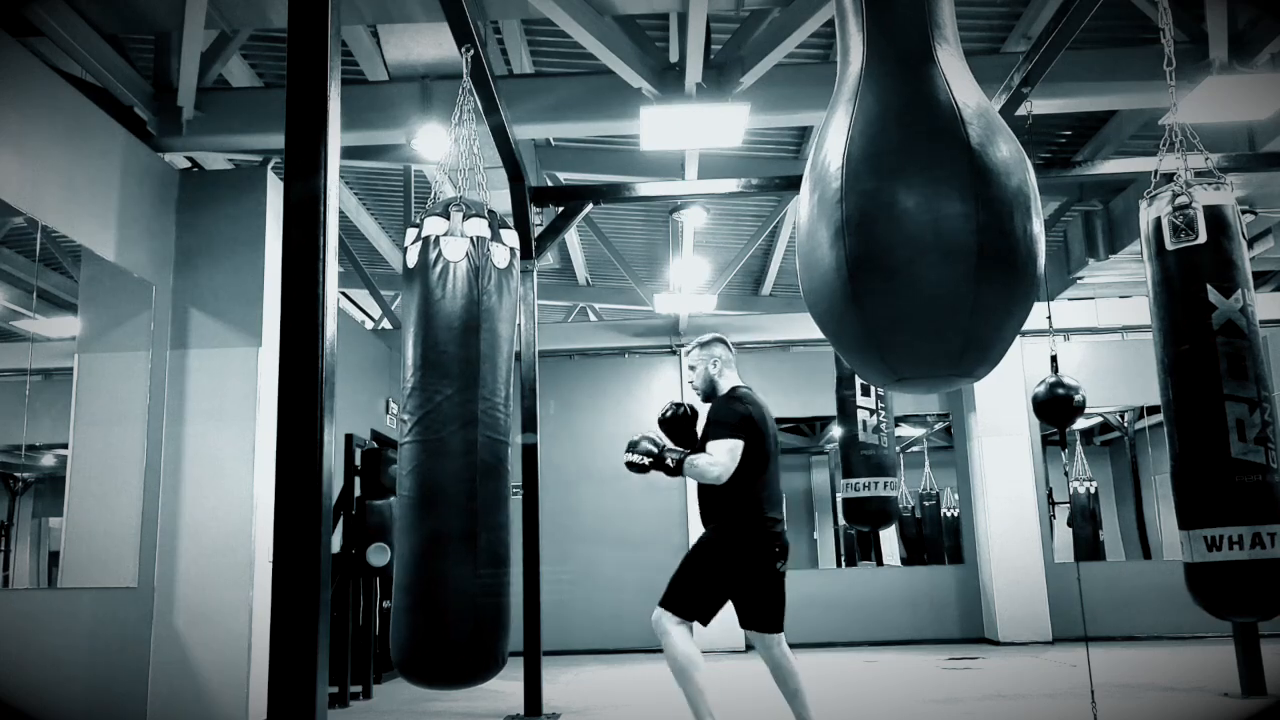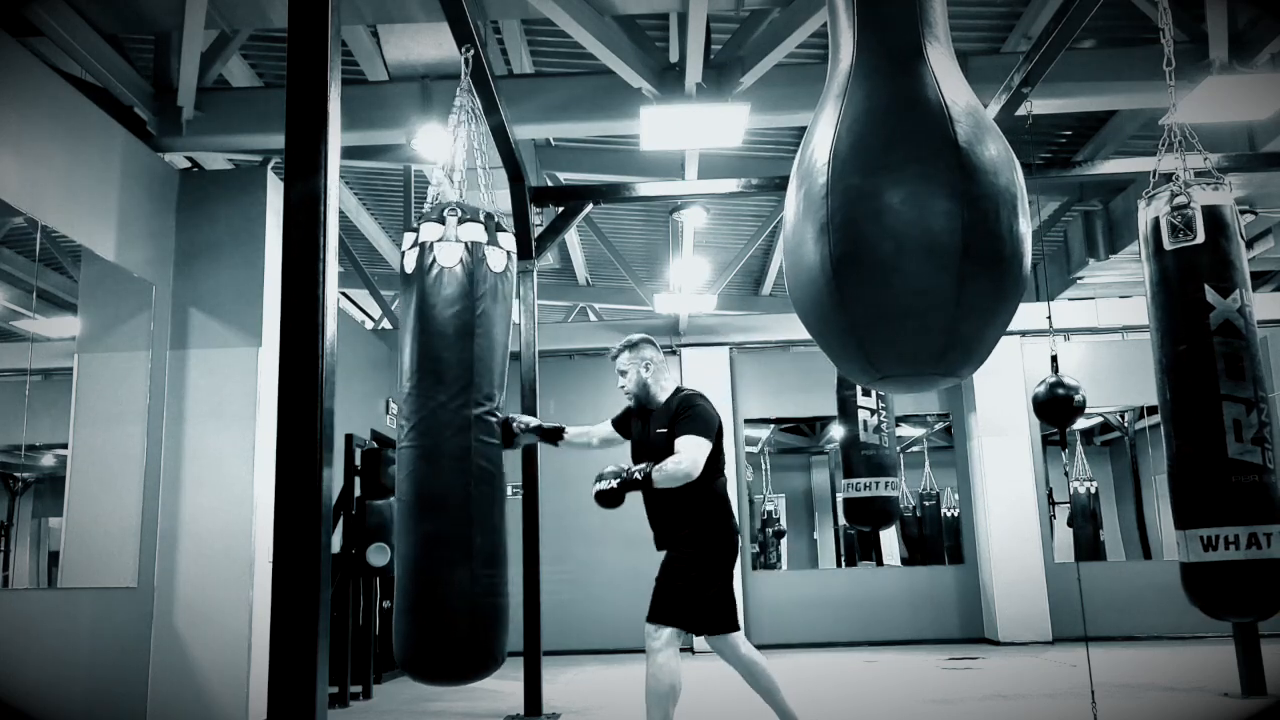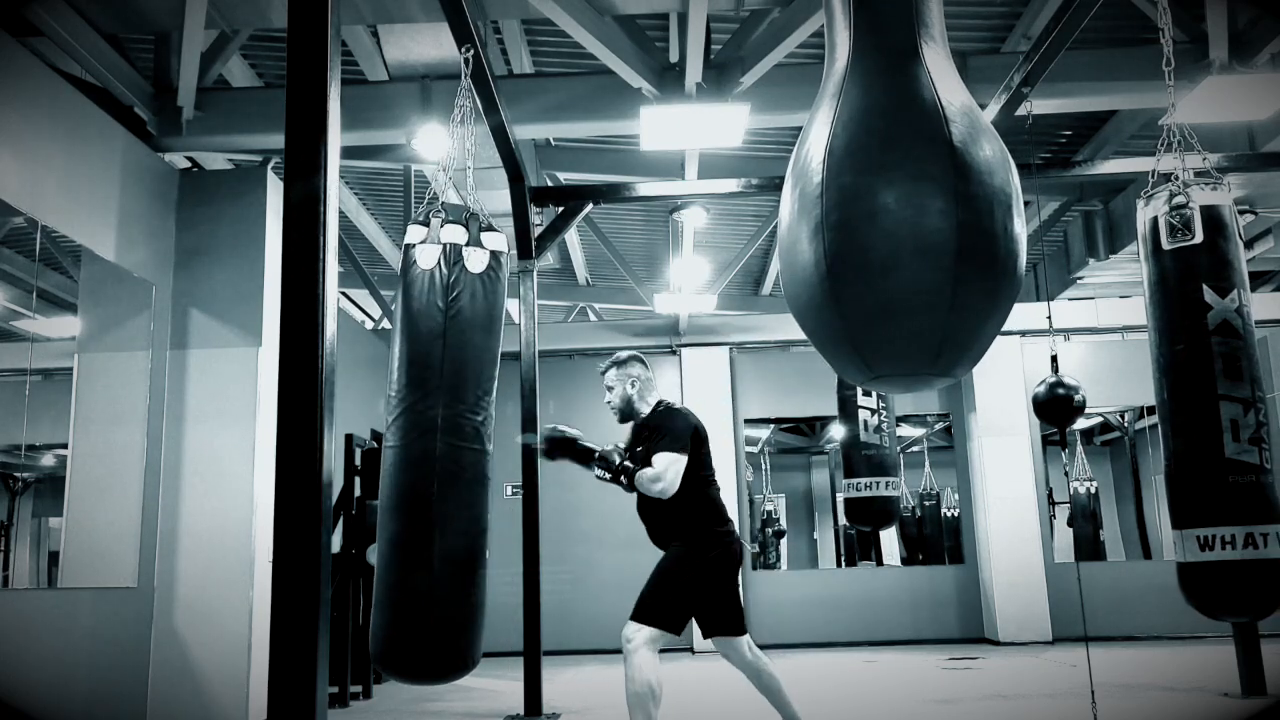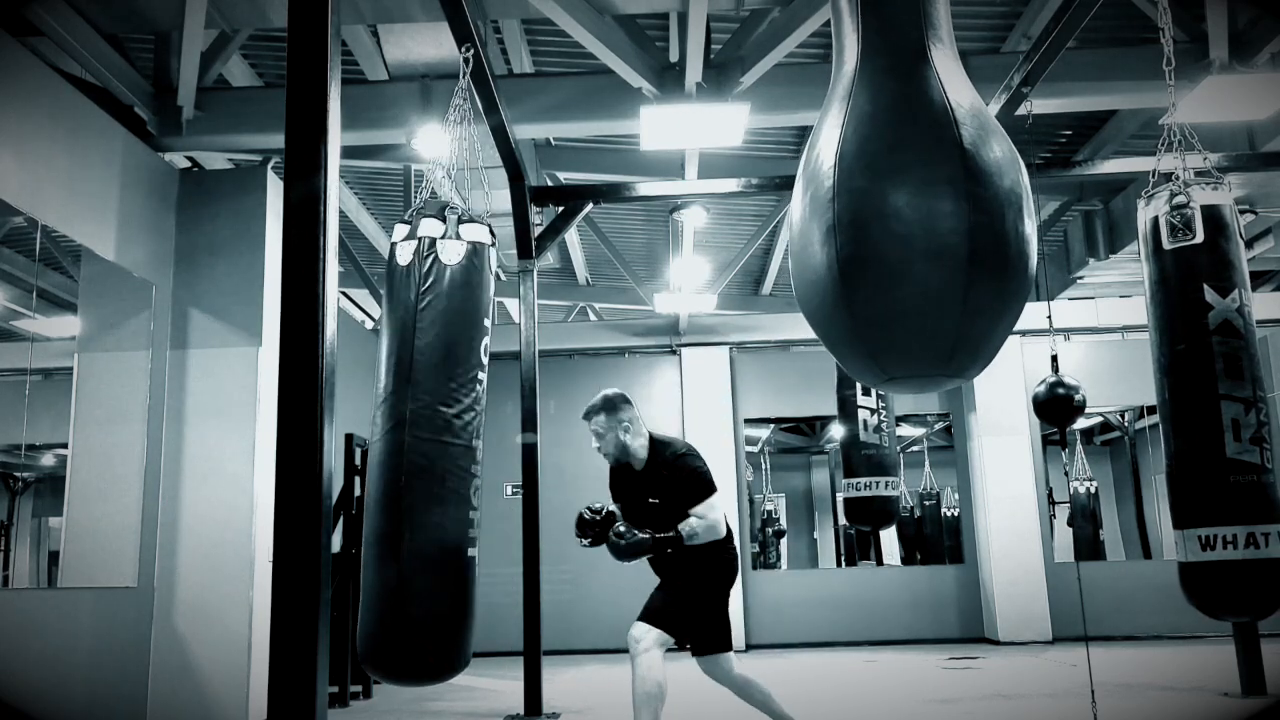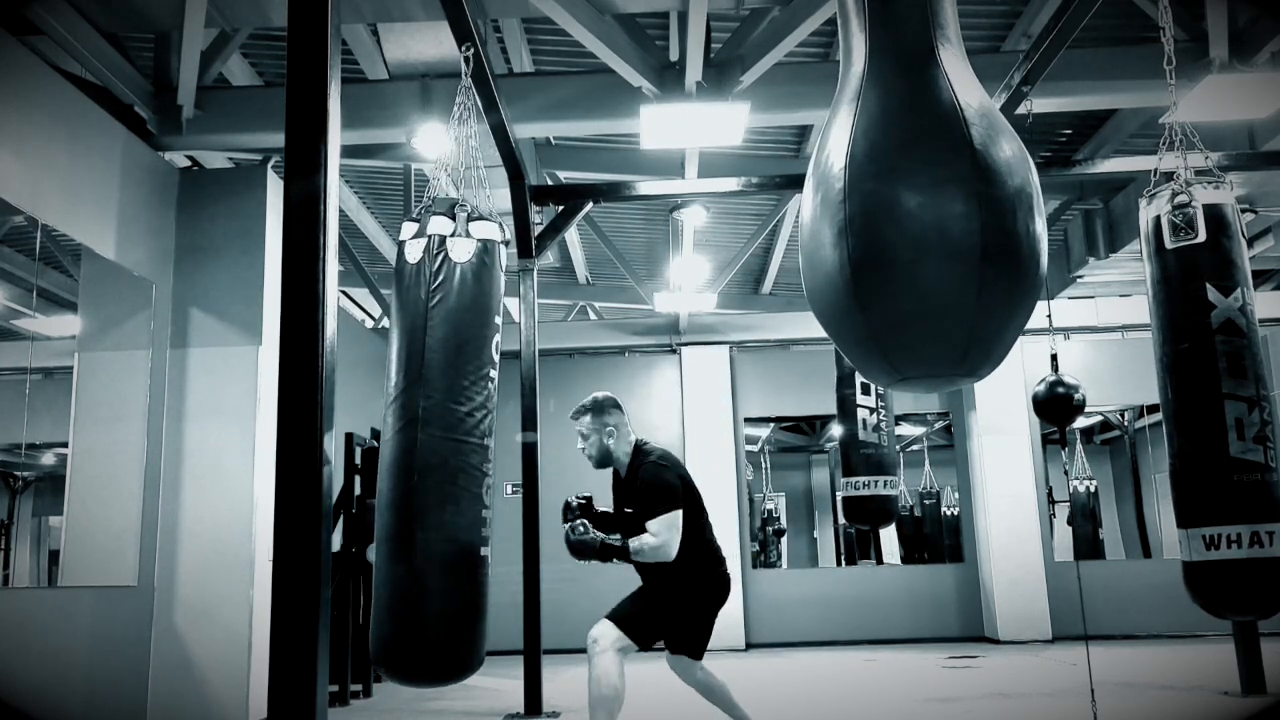
dt=0.5s
person 1, frame 1
left shoulder: (732, 405)
right shoulder: (746, 405)
left elbow: (717, 471)
left wrist: (666, 456)
right wrist: (686, 439)
left hip: (736, 538)
right hip: (765, 540)
left knee: (668, 621)
right knee: (768, 640)
person 1, frame 2
left shoulder: (692, 407)
right shoulder: (641, 413)
left elbow: (688, 465)
right elbow: (592, 436)
left wrist: (631, 478)
right wrist: (538, 430)
left hip: (700, 542)
right hip: (699, 542)
left knee: (661, 638)
right knee: (726, 641)
person 1, frame 3
left shoulder: (671, 419)
right shoulder: (646, 426)
left elbow: (663, 483)
right elbow: (626, 463)
left wrist: (621, 472)
left hip: (698, 549)
right hip: (716, 548)
left knee: (637, 639)
right knee: (736, 646)
person 1, frame 4
left shoulder: (677, 459)
right shoulder: (621, 467)
left elbow: (714, 524)
right elbow: (632, 519)
left wrist: (653, 541)
right wrist: (604, 527)
left hip: (704, 569)
right hip: (686, 570)
left knee: (645, 642)
right knee: (718, 665)
person 1, frame 5
left shoulder: (653, 469)
right shoulder: (628, 468)
left elbow: (663, 547)
right elbow: (638, 523)
left wrist: (600, 546)
right wrist: (595, 517)
left hip: (692, 582)
right hip: (695, 580)
left knee: (603, 641)
right knee: (686, 665)
